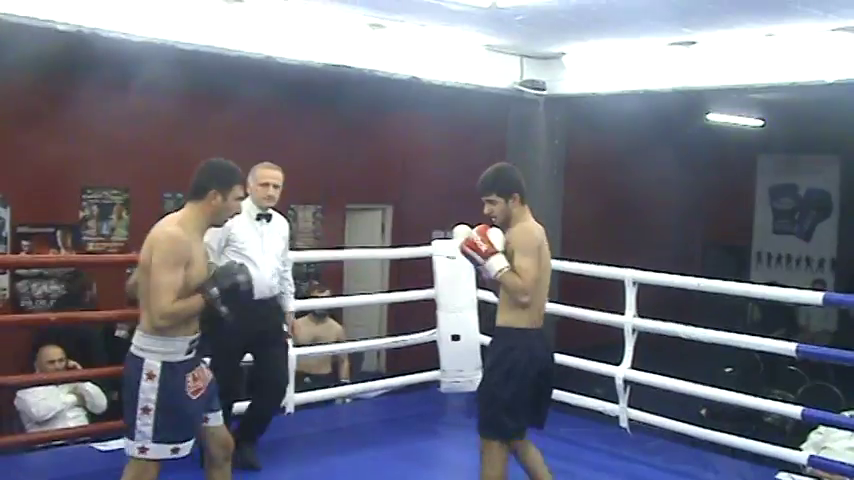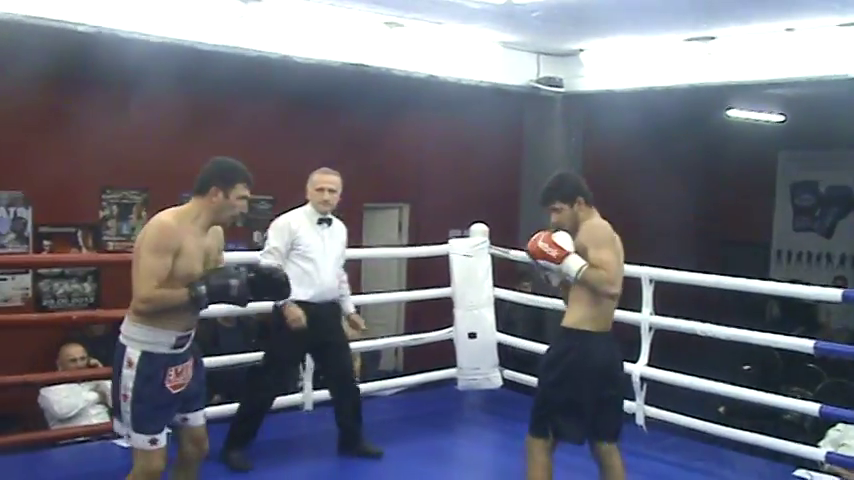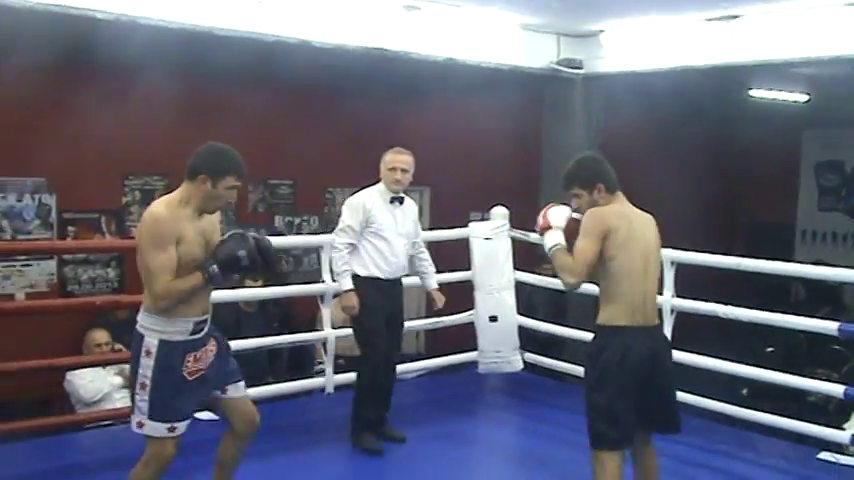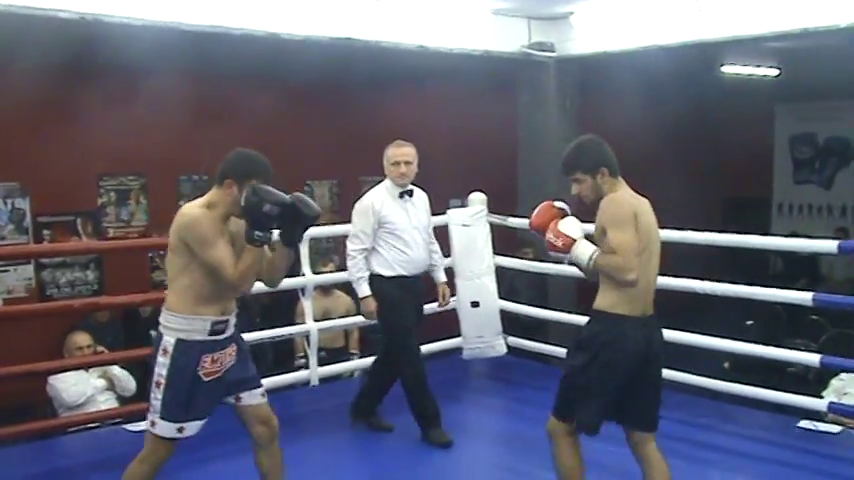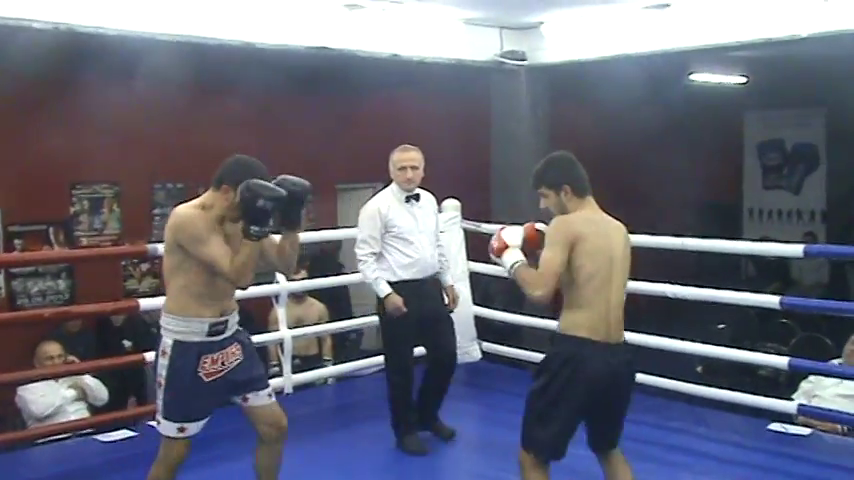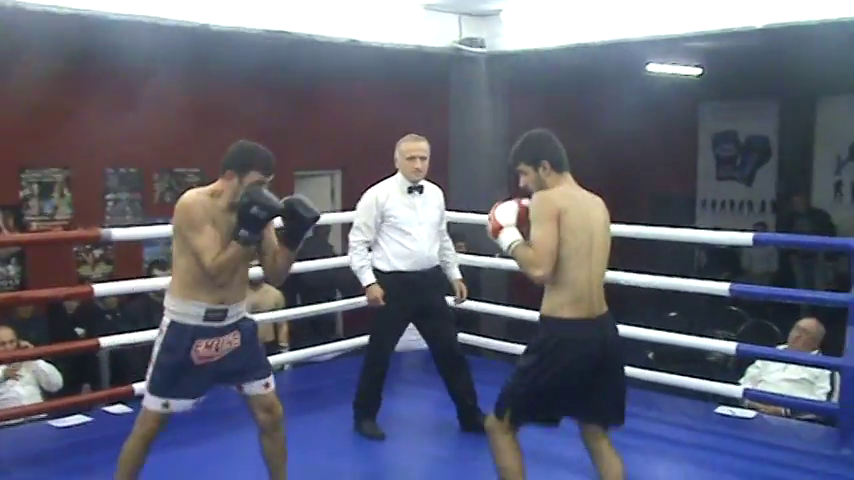
dt=0.4s
person 1, frame 1
left shoulder: (524, 232)
right shoulder: (521, 232)
left elbow: (523, 294)
left wrist: (492, 259)
right wrist: (484, 262)
left hip: (516, 345)
right hip: (533, 344)
left knee: (492, 440)
right knee: (515, 436)
person 1, frame 2
left shoulder: (592, 229)
right shoulder: (609, 236)
left elbow: (610, 286)
left wrist: (566, 259)
right wrist: (559, 270)
left hip: (577, 346)
right hip: (606, 347)
left knee: (540, 440)
right knee: (604, 445)
person 1, frame 3
left shoulder: (599, 217)
right shoulder: (646, 221)
left elbow: (573, 277)
left wrist: (552, 234)
right wrist: (582, 238)
left hip: (617, 344)
right hip: (653, 341)
left knee: (608, 450)
right knee: (640, 437)
person 1, frame 4
left shoulder: (614, 204)
right shoulder: (640, 205)
left elbow: (627, 272)
left wrist: (575, 246)
right wrist: (572, 245)
left hip: (612, 331)
right hip: (645, 331)
left knee: (560, 426)
right knee: (641, 435)
person 1, frame 5
left shoulder: (565, 225)
right shoulder: (619, 230)
left elbow: (540, 291)
left wrist: (509, 254)
left hip: (574, 355)
right hip: (615, 356)
right knee: (608, 449)
person 1, frame 6
left shoulder: (546, 201)
right shoulder: (597, 204)
left elbow: (541, 269)
left wrist: (505, 233)
left hip: (561, 333)
right hip: (601, 330)
left knee: (501, 426)
right knee: (597, 435)
person 2, frame 1
left shoulder: (189, 234)
right shoulder: (173, 238)
left elbow: (136, 286)
right elbow: (160, 316)
right wrist: (215, 293)
left hip: (186, 360)
right hip: (158, 365)
left knee: (221, 447)
person 2, frame 2
left shoulder: (214, 233)
right shoulder: (165, 228)
right elbow: (145, 301)
left wrist: (248, 283)
right wrist: (205, 290)
left hip: (182, 352)
right hip: (145, 353)
left knee: (195, 447)
person 2, frame 3
left shoulder: (212, 215)
right shoulder: (160, 218)
right elbow: (163, 296)
left wrist: (240, 259)
right wrist: (217, 267)
left hip: (203, 336)
right hip: (164, 343)
left knee: (247, 421)
right knee: (162, 449)
person 2, frame 4
left shoulder: (243, 219)
right shoulder: (194, 219)
left elbow: (273, 277)
right elbow: (242, 281)
left wrist: (291, 234)
right wrist: (258, 232)
left hip: (226, 338)
right hip: (185, 342)
left knee: (266, 427)
right knee: (158, 449)
person 2, frame 5
left shoulder: (242, 218)
right shoulder: (187, 219)
left elbow: (285, 264)
right elbow: (239, 277)
left wrist: (290, 219)
right wrist: (256, 225)
left hip: (230, 337)
right hip: (187, 344)
left knee: (274, 425)
right knee: (174, 451)
person 2, frame 6
left shoulder: (255, 210)
right shoulder: (194, 205)
left elbow: (276, 274)
right elbow: (215, 271)
left wrist: (292, 237)
right wrist: (247, 229)
left hip: (234, 324)
right hip: (186, 326)
left knee: (271, 413)
right knee: (148, 426)
person 3, frame 1
left shoulder: (282, 224)
right shoulder: (227, 220)
left wrist: (289, 309)
left hip: (268, 310)
right hip: (232, 310)
left knee: (276, 381)
right knee: (226, 384)
left ankle: (244, 440)
person 3, frame 2
left shoulder: (340, 229)
right shoulder: (289, 224)
right elbow: (268, 267)
left wrist: (349, 309)
right wrist: (287, 304)
left hip: (328, 313)
right hip: (299, 313)
left knee: (344, 378)
right knee: (269, 380)
left ankle: (352, 440)
right ankle: (236, 445)
person 3, frame 3
left shoulder: (411, 208)
right shoulder: (361, 202)
left elbow: (418, 251)
right elbow: (340, 246)
left wrist: (432, 285)
right wrist: (346, 289)
left hip: (393, 289)
right hip: (366, 288)
left knee: (387, 359)
right knee: (375, 358)
left ankle: (375, 422)
right ankle: (363, 427)
person 3, frame 4
left shoulder: (422, 198)
right shoulder: (371, 202)
left elbow: (430, 242)
right elbow: (356, 252)
left wrist: (441, 278)
right wrist: (364, 294)
left hip: (415, 284)
right hip: (388, 287)
left knee: (394, 354)
right knee: (408, 356)
left ankle: (364, 408)
right ankle: (429, 424)
person 3, frame 5
left shoulder: (429, 202)
right shoulder: (377, 207)
right elbow: (365, 257)
left wrist: (448, 281)
right wrist: (388, 293)
left hip: (428, 289)
right hip: (396, 292)
left knee: (446, 355)
right knee: (400, 364)
left ankle: (426, 415)
right ankle: (405, 430)
person 3, frame 6
left shoulder: (436, 195)
right shoulder: (378, 195)
right elbow: (358, 243)
left wrist: (455, 275)
right wrist: (369, 282)
left hip: (429, 281)
right hip: (394, 283)
left knee: (449, 350)
right knee: (380, 352)
left ankle: (470, 415)
right ankle: (365, 416)
